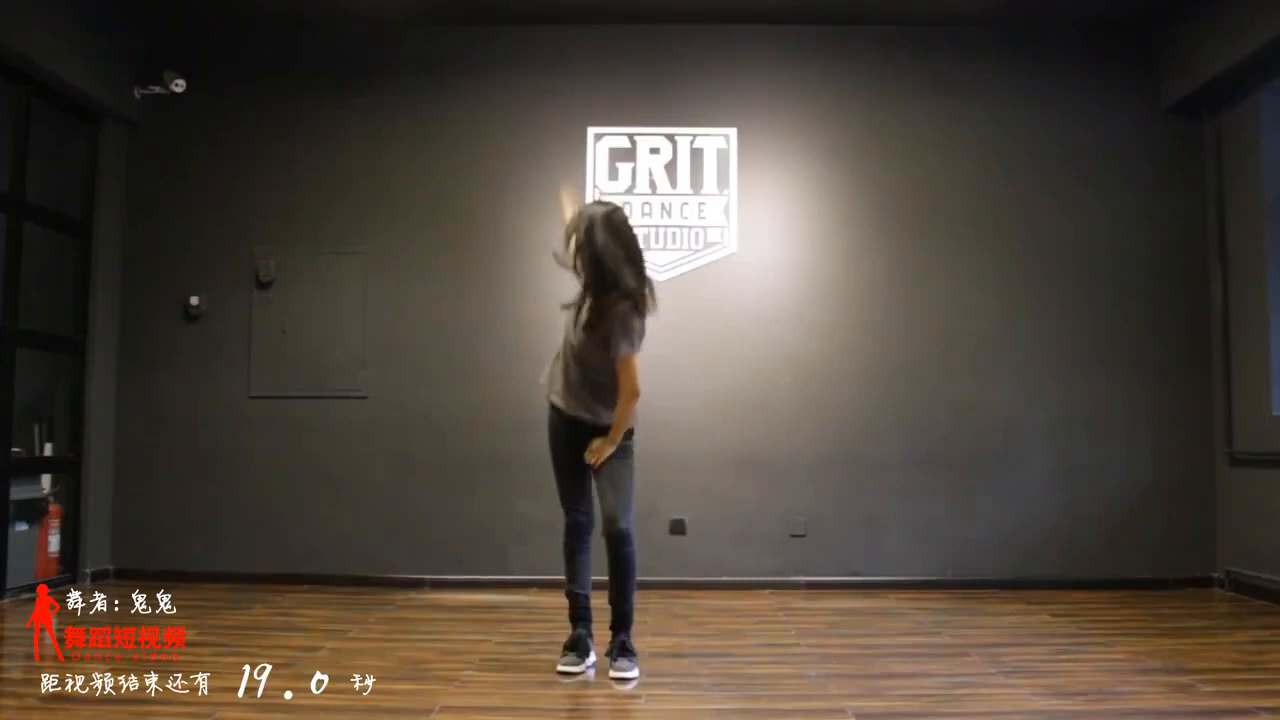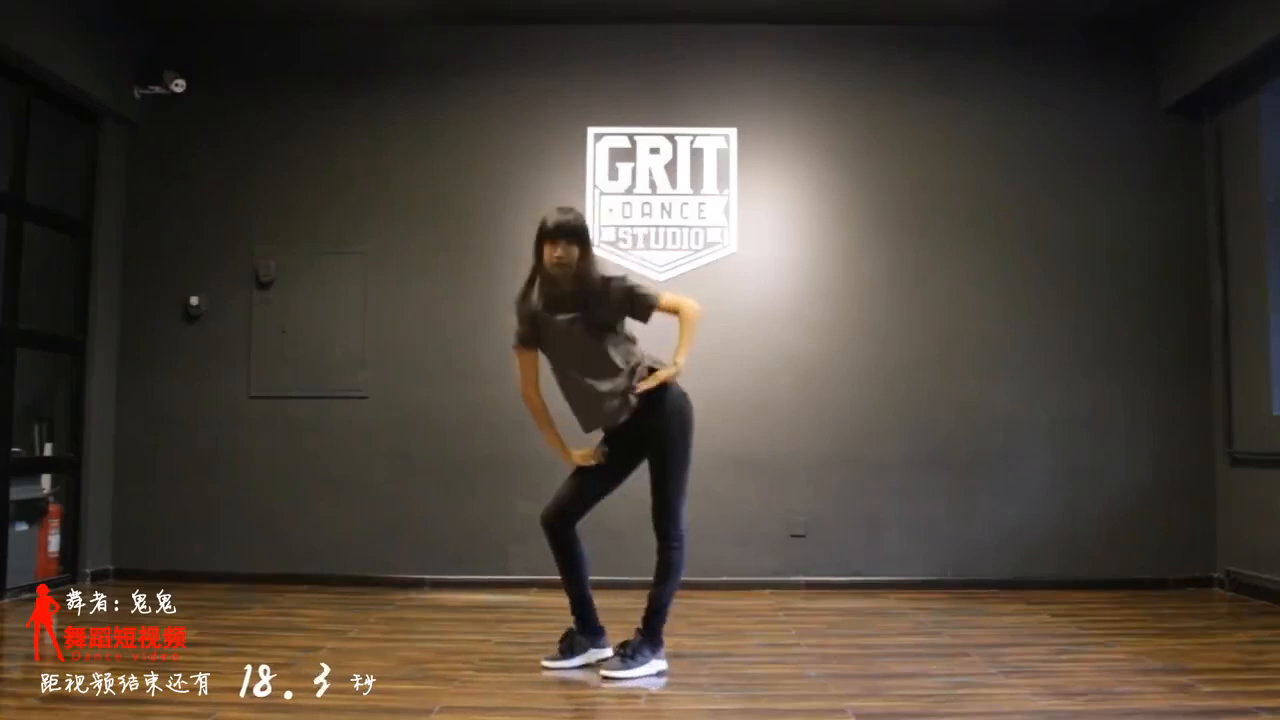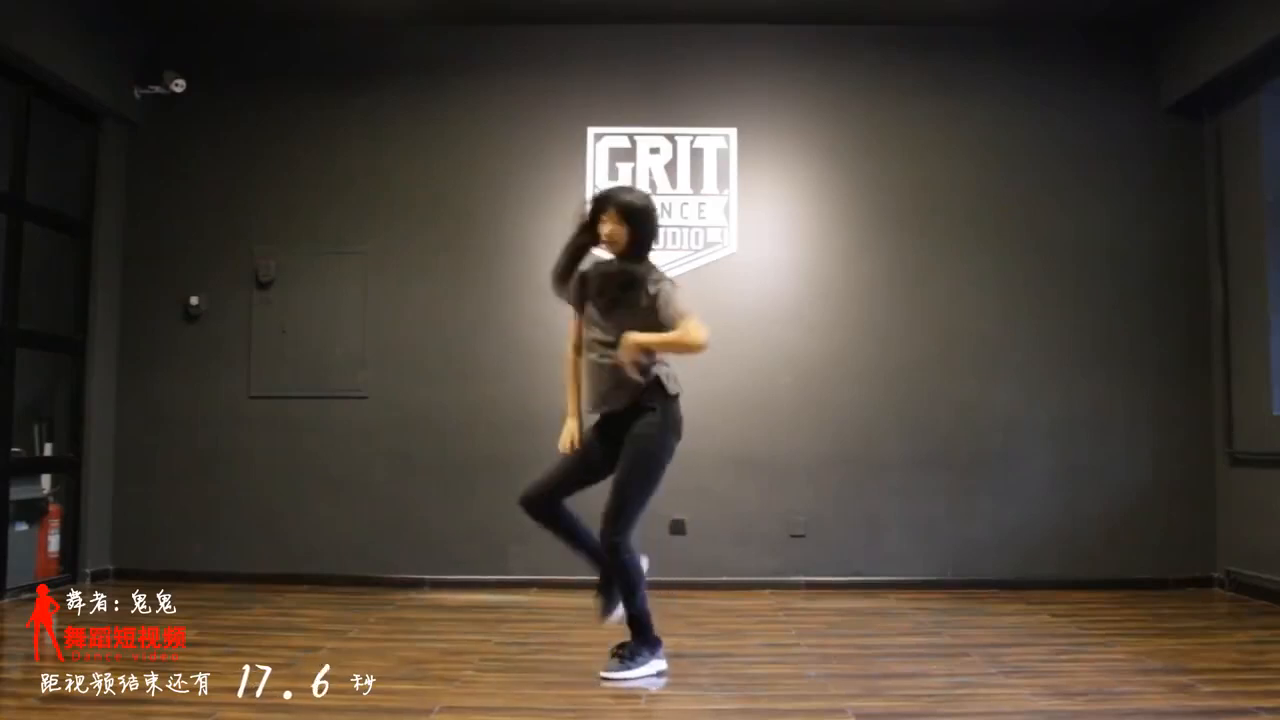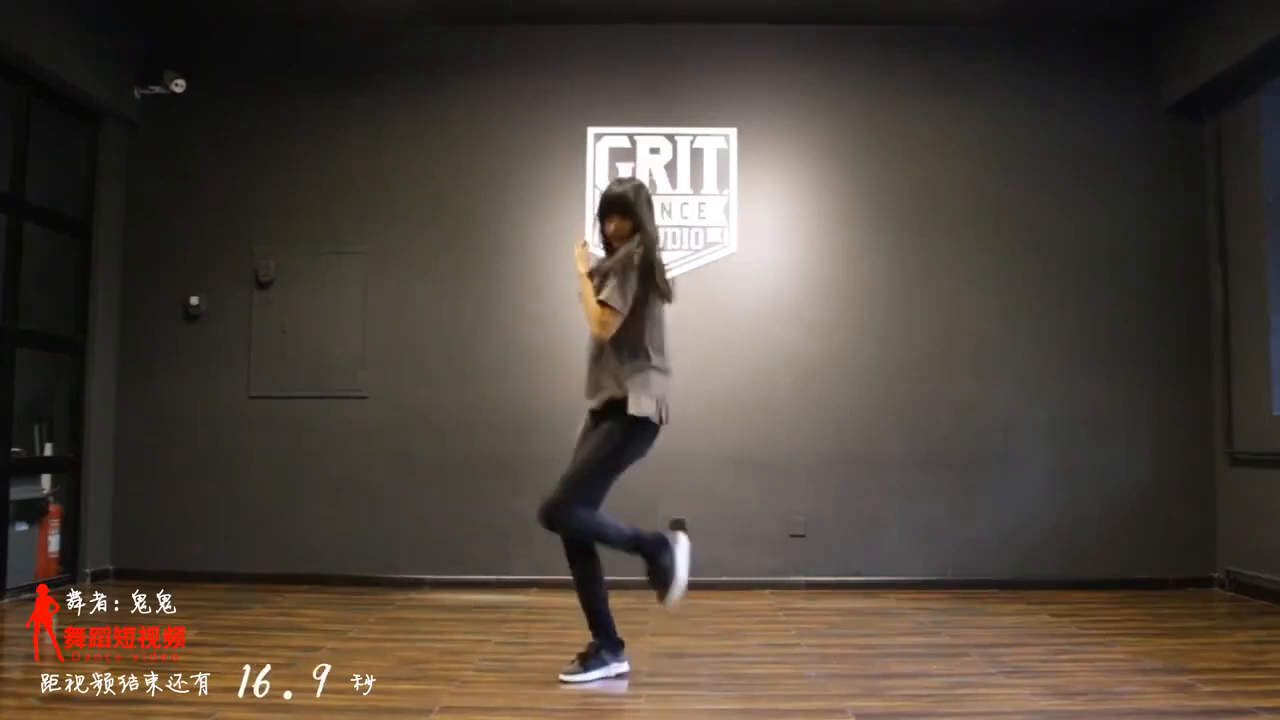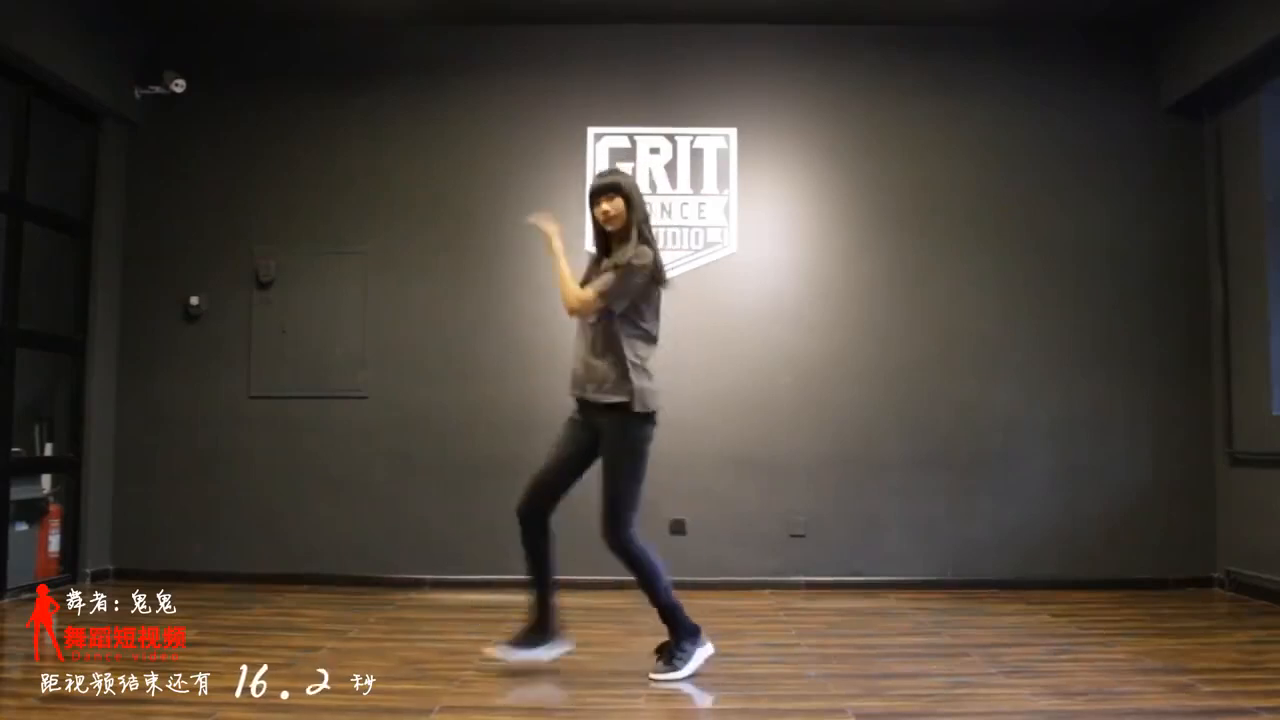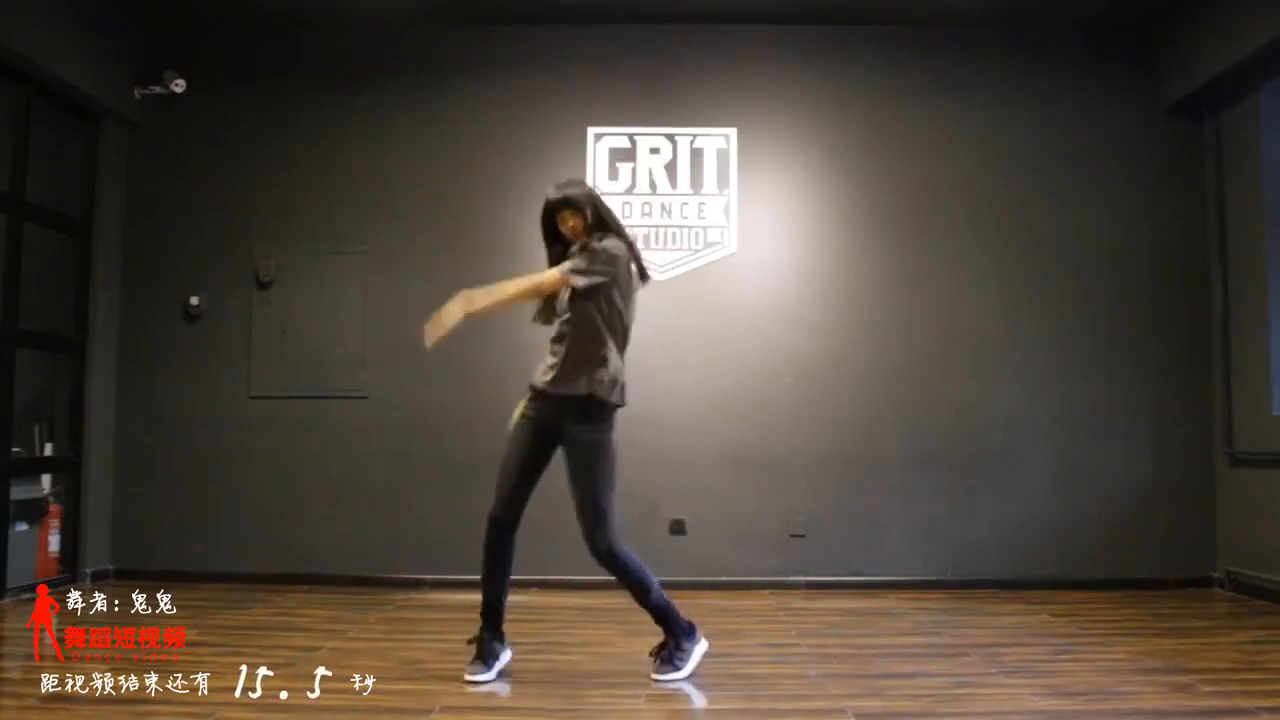
dt=0.7s
person 1, frame 1
left shoulder: (617, 310)
right shoulder: (599, 289)
left elbow: (631, 392)
right elbow: (577, 236)
left wrist: (611, 440)
right wrist: (568, 201)
left hip: (605, 431)
right hip: (565, 422)
left knee: (618, 530)
right knee: (577, 523)
left ankle: (622, 643)
right ankle: (581, 639)
person 1, frame 2
left shoulder: (610, 293)
right shoulder: (532, 315)
left elbow: (687, 308)
right elbow: (530, 391)
left wrist: (676, 366)
right wrist: (565, 452)
left hip: (661, 412)
right hip: (618, 432)
left knee: (668, 530)
right knee: (556, 519)
left ankle: (650, 645)
right ankle: (589, 635)
person 1, frame 3
left shoulder: (653, 287)
right shoulder: (589, 281)
left elbow: (699, 339)
right elbow: (576, 350)
left wrist: (636, 341)
right wrist: (572, 416)
left hip: (653, 416)
right hip: (610, 418)
left knee: (613, 527)
right knee: (537, 499)
left ankle: (645, 645)
right ankle: (615, 570)
person 1, frame 4
left shoulder: (630, 262)
right shoulder: (624, 264)
left elbow: (601, 327)
left wrist: (583, 276)
left hip: (630, 413)
right hip: (607, 410)
left knee: (557, 512)
right knee: (575, 530)
left ankle: (658, 547)
right ankle: (606, 648)
person 1, frame 5
left shoulder: (637, 259)
right shoulder: (608, 258)
left elbow: (577, 304)
left wrist: (555, 243)
left hip: (626, 410)
right hip: (589, 408)
left knee: (618, 534)
right knee: (531, 508)
left ankle: (687, 638)
right ankle: (543, 629)
person 1, frame 6
left shoulder: (610, 254)
right shoulder: (568, 265)
left elbow: (540, 284)
left wrist: (467, 302)
right wrist: (528, 400)
left hip: (588, 410)
right hip: (546, 403)
left knee: (600, 541)
right knee: (501, 519)
left ankle: (682, 635)
right ankle: (492, 641)
